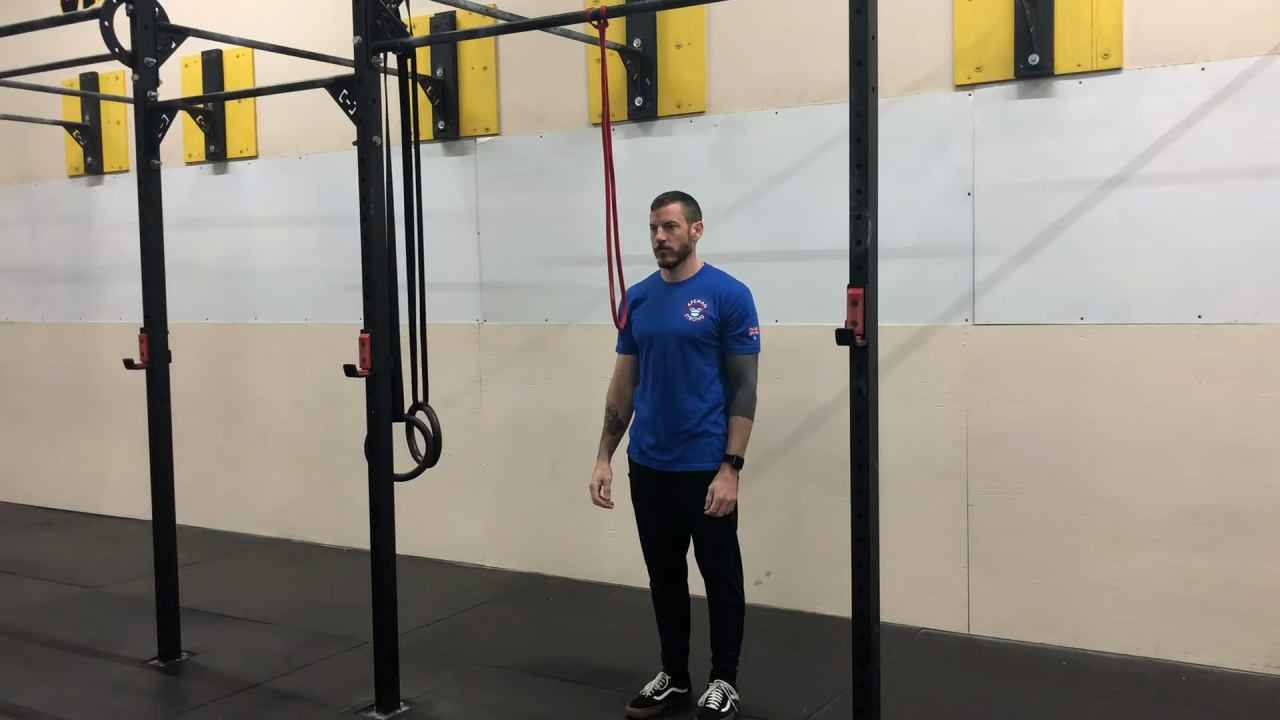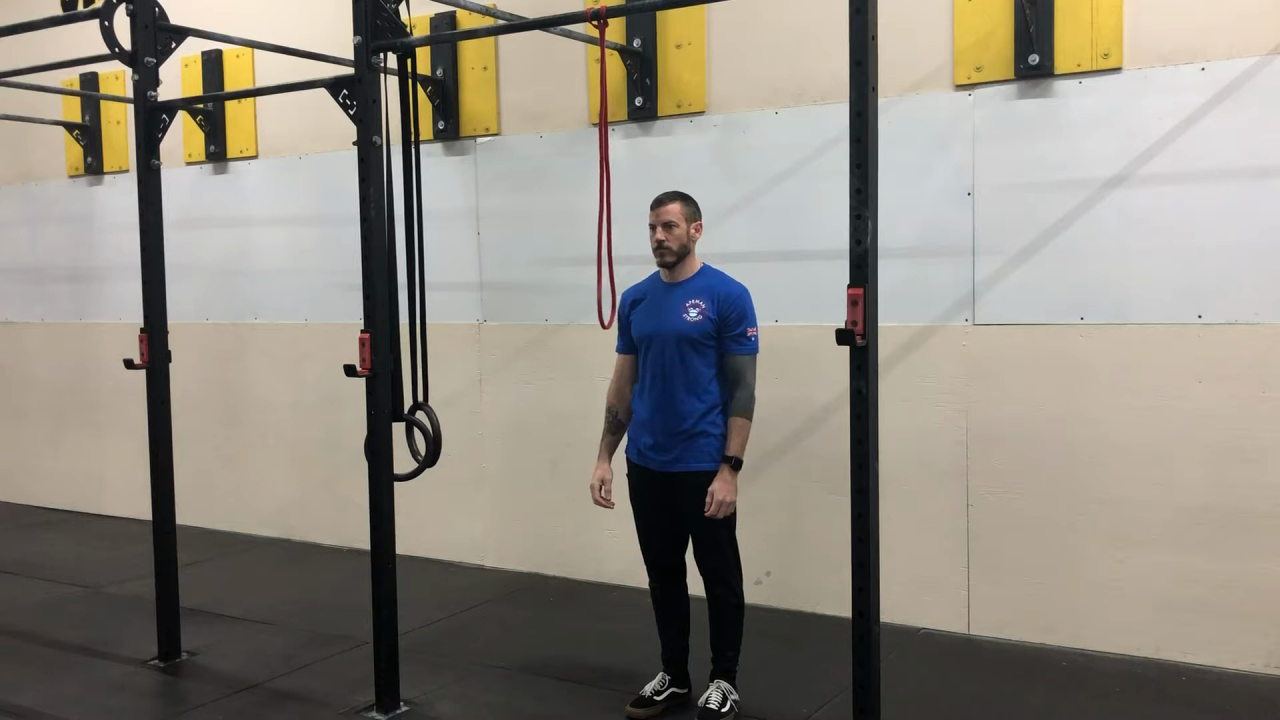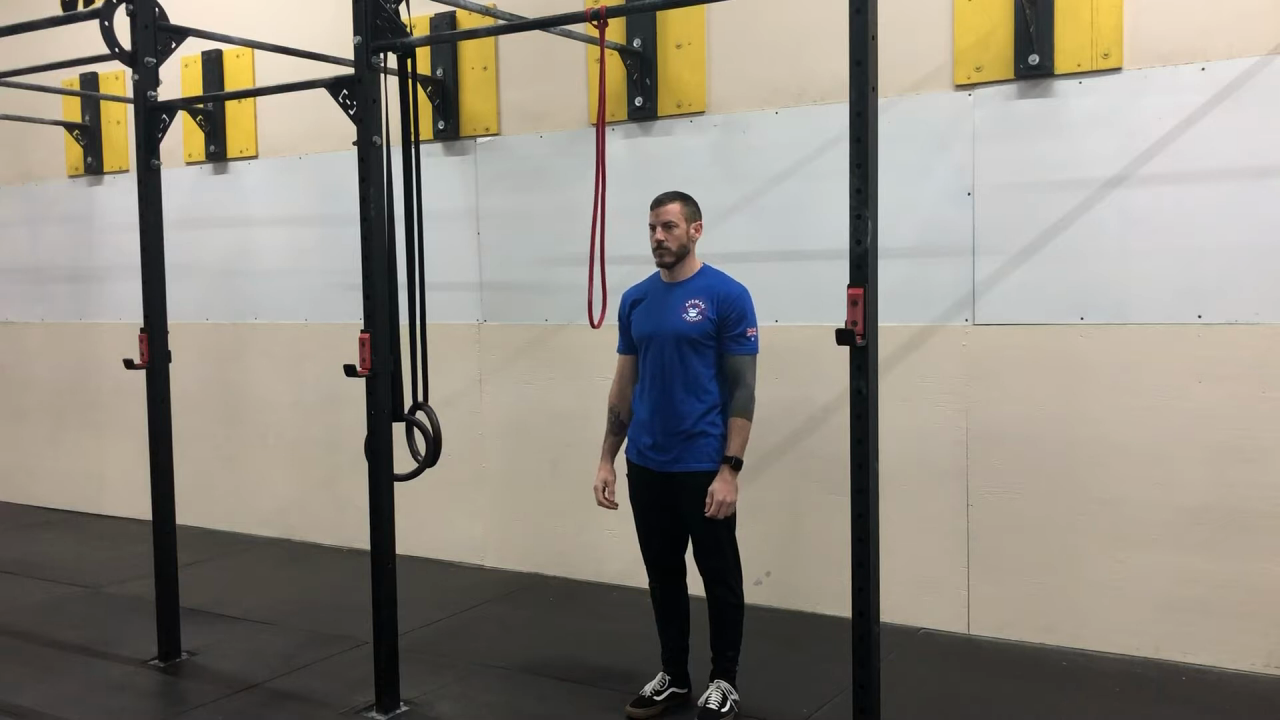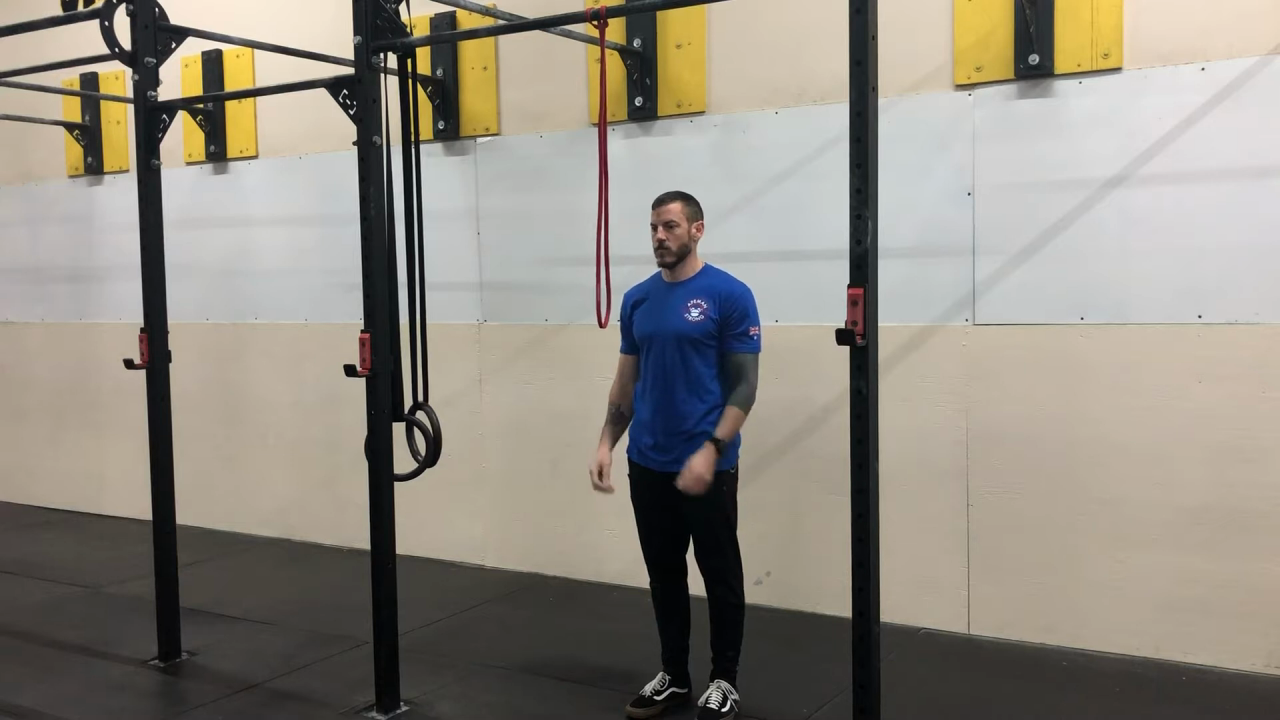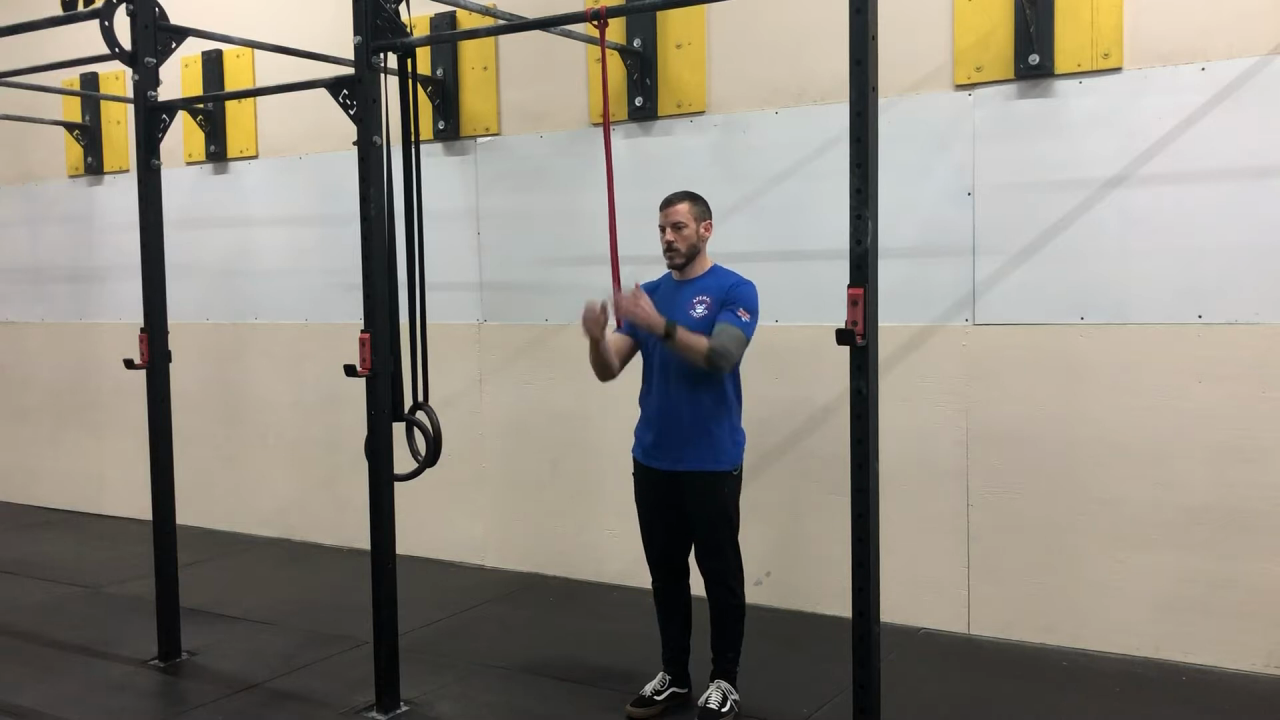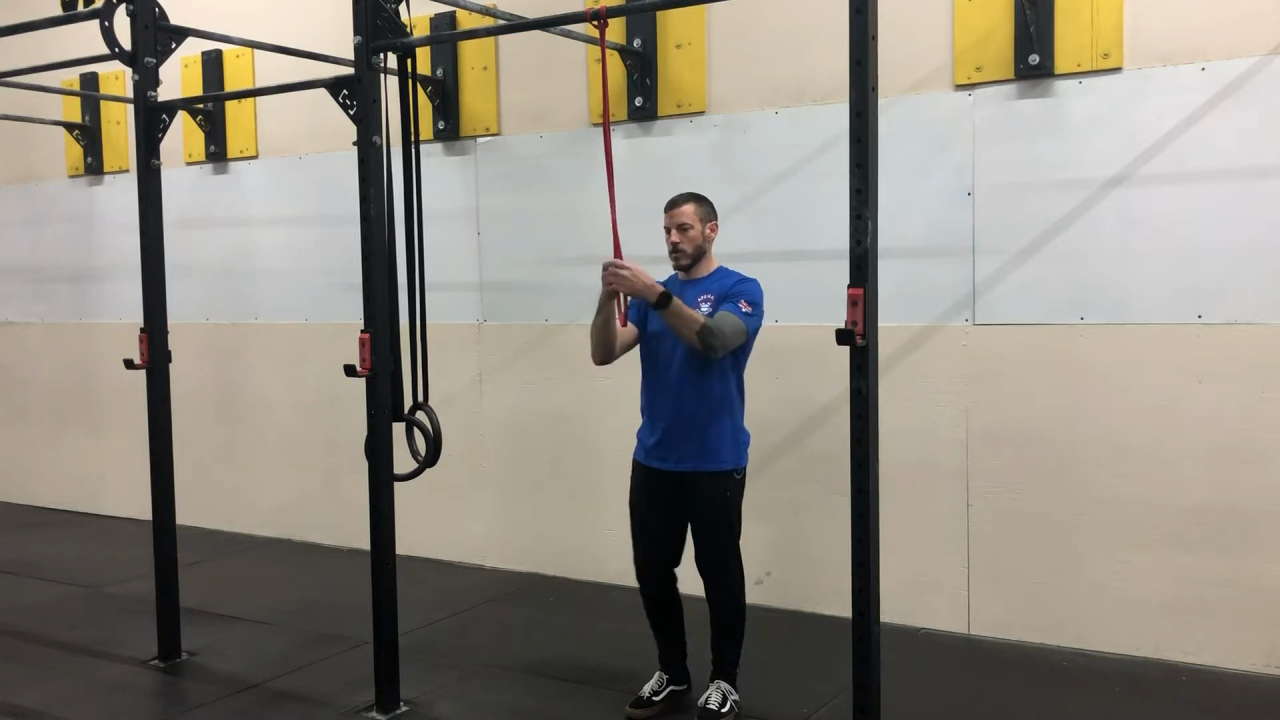
dt=0.3s
person 1, frame 1
left shoulder: (728, 295)
right shoulder: (637, 299)
left elbow: (743, 388)
right elbow: (623, 385)
left wrist: (731, 467)
right wrist: (604, 456)
left hip: (705, 466)
right hip: (648, 464)
left knee: (720, 576)
right knee: (664, 575)
right ankle: (673, 676)
person 1, frame 2
left shoulder: (726, 295)
right shoulder: (635, 299)
left elbow: (742, 389)
right elbow: (623, 385)
left wrist: (729, 469)
right wrist: (604, 457)
left hip: (704, 466)
right hip: (647, 465)
left knee: (719, 577)
right knee: (663, 576)
right ankle: (673, 676)
person 1, frame 3
left shoulder: (726, 296)
right shoulder: (635, 300)
left elbow: (742, 389)
right elbow: (624, 386)
left wrist: (730, 469)
right wrist: (607, 459)
left hip: (703, 466)
right hip: (646, 465)
left knee: (718, 576)
right knee: (663, 576)
right ankle: (673, 676)
person 1, frame 4
left shoulder: (728, 295)
right shoulder: (637, 299)
left elbow: (744, 384)
right elbow: (626, 382)
left wrist: (713, 449)
right wrist: (606, 443)
left hip: (706, 464)
right hip: (648, 464)
left knee: (719, 575)
right knee: (664, 575)
right ankle: (673, 675)
person 1, frame 5
left shoulder: (734, 290)
right shoulder: (648, 295)
left elbow: (720, 356)
right elbow: (608, 368)
left wrist: (660, 325)
right wrist: (596, 334)
left hip: (711, 462)
right hip: (652, 460)
left knee: (720, 574)
right knee: (665, 573)
right ankle: (674, 675)
person 1, frame 6
left shoulder: (740, 290)
right shoulder: (651, 296)
left elbow: (714, 340)
right elbow: (603, 355)
left wrist: (656, 294)
right wrist: (609, 298)
left hip: (714, 463)
right hip: (653, 459)
left knee: (719, 576)
right knee: (652, 572)
right ankle: (672, 673)
